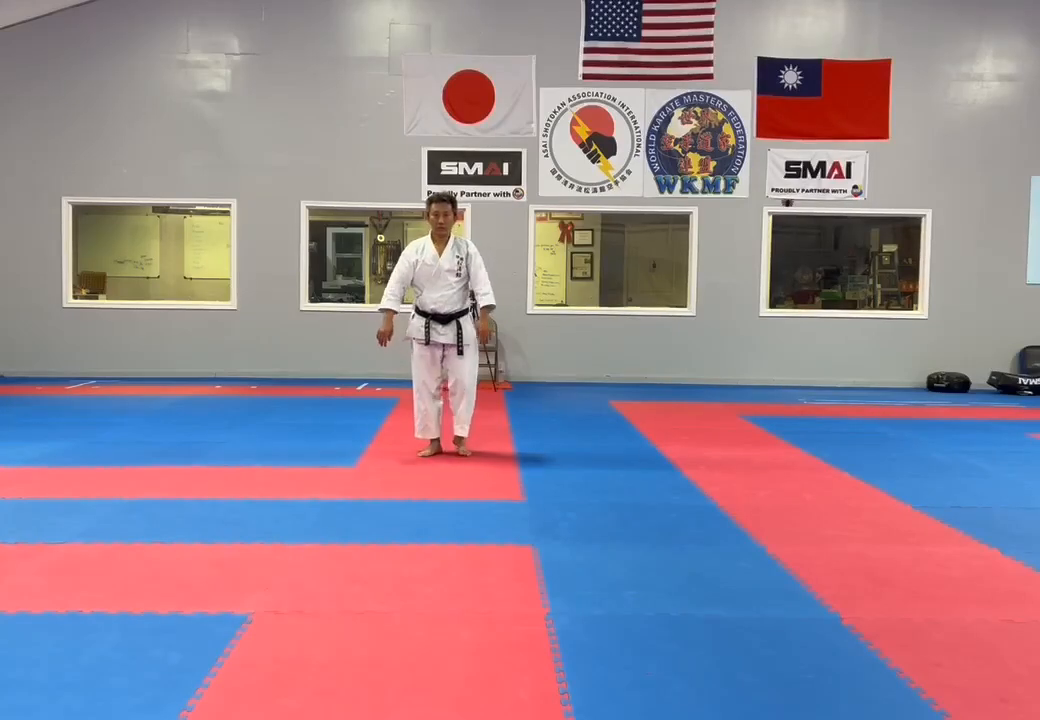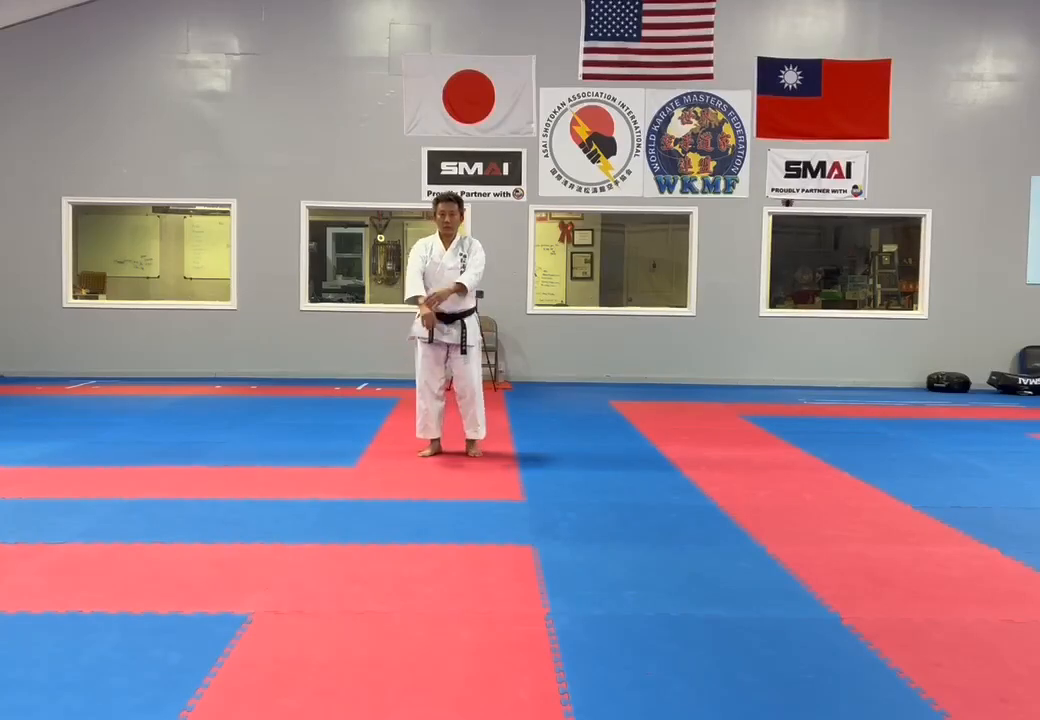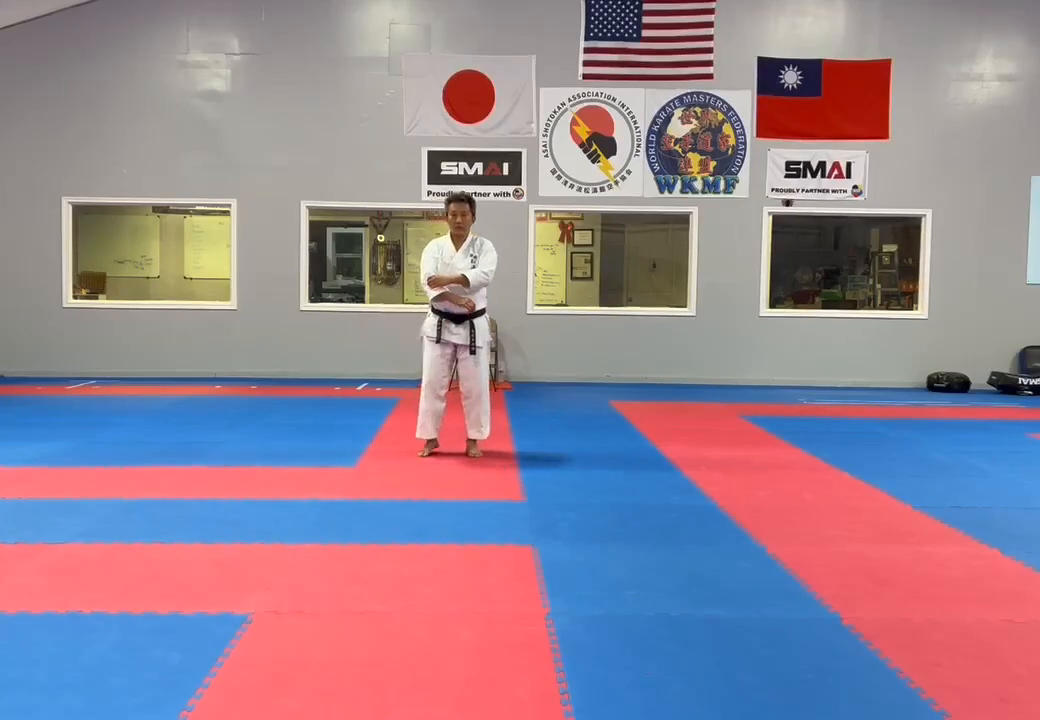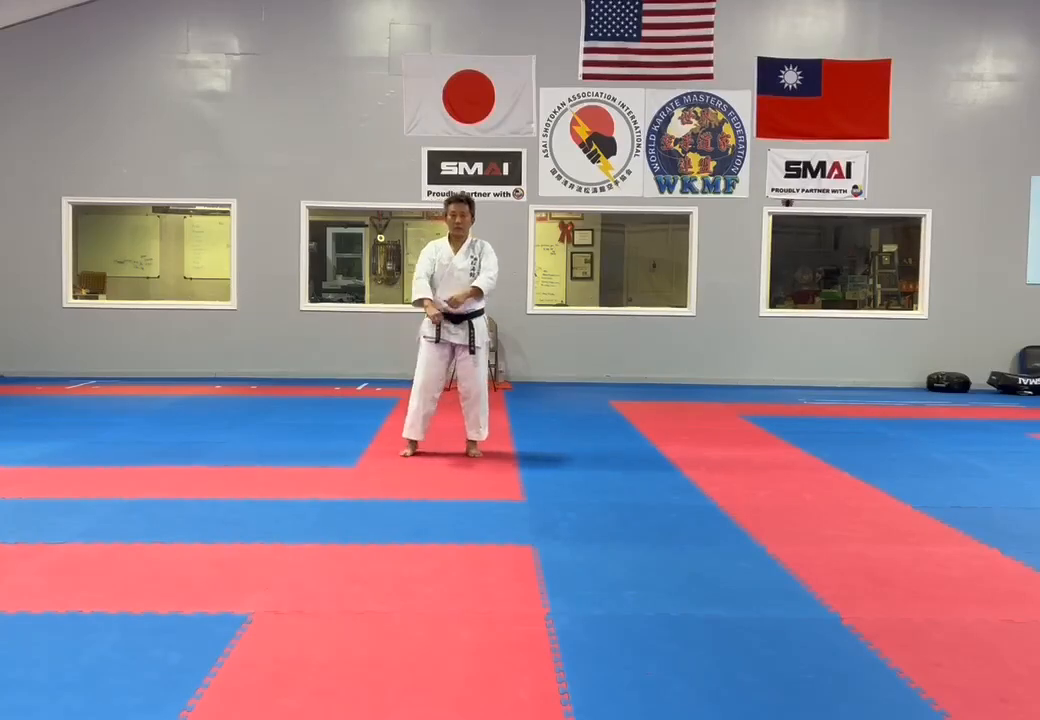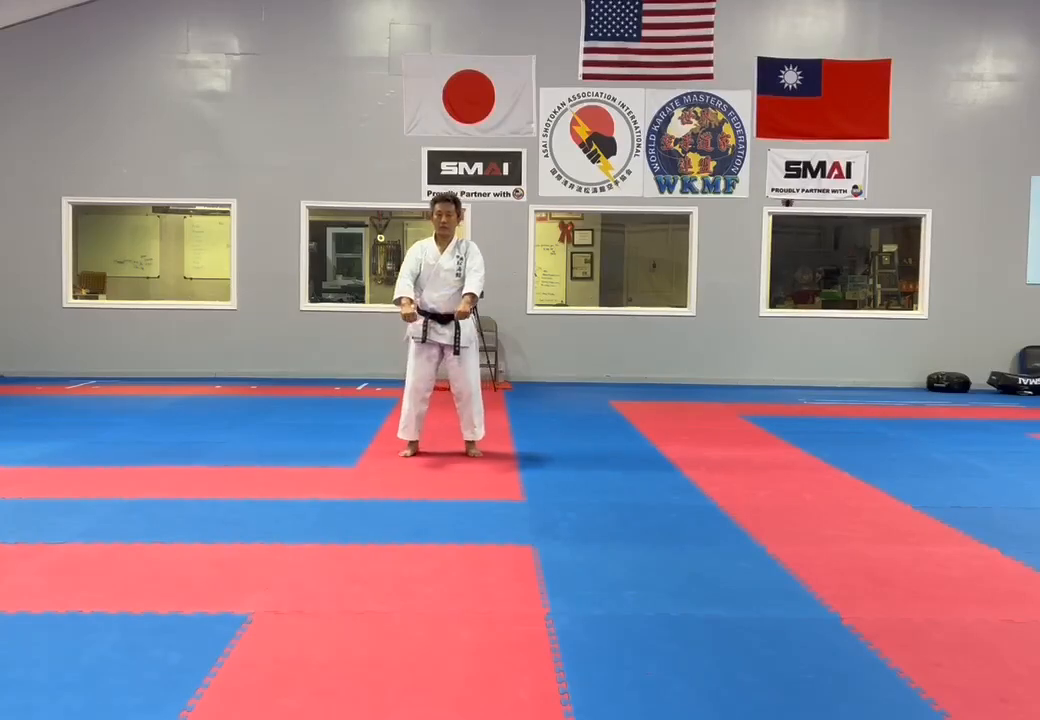
dt=0.3s
person 1, frame 1
left shoulder: (467, 249)
right shoulder: (415, 249)
left elbow: (481, 283)
right elbow: (397, 284)
left wrist: (484, 318)
right wrist: (388, 320)
left hip: (460, 326)
right hip: (425, 326)
left knee: (462, 383)
right knee: (426, 385)
left ankle: (460, 437)
right ankle: (433, 440)
person 1, frame 2
left shoulder: (472, 246)
right shoulder: (422, 246)
left elbow: (473, 276)
right elbow: (414, 279)
left wrist: (445, 292)
right wrist: (424, 305)
left hip: (463, 325)
right hip: (430, 325)
left knee: (469, 385)
right knee: (429, 384)
left ankle: (473, 439)
right ankle: (434, 440)
person 1, frame 3
left shoulder: (484, 246)
right shoulder: (434, 247)
left elbow: (484, 275)
right elbow: (430, 281)
left wrist: (449, 278)
right wrist: (458, 300)
left hip: (473, 326)
right hip: (440, 325)
left knee: (475, 385)
right knee: (433, 383)
left ankle: (473, 440)
right ankle: (430, 439)
person 1, frame 4
left shoulder: (483, 249)
right shoulder: (432, 249)
left elbow: (488, 277)
right elbow: (421, 279)
left wrist: (466, 294)
right wrist: (429, 306)
left hip: (471, 326)
right hip: (437, 326)
left knee: (474, 386)
right knee: (426, 384)
left ankle: (472, 440)
right ankle: (413, 439)
person 1, frame 5
left shoulder: (469, 249)
right shoulder: (419, 249)
left elbow: (475, 279)
right elbow: (406, 279)
left wrist: (467, 303)
right wrist: (406, 304)
left hip: (459, 326)
right hip: (424, 325)
left knee: (466, 385)
right knee: (417, 385)
left ankle: (471, 440)
right ankle: (412, 440)
